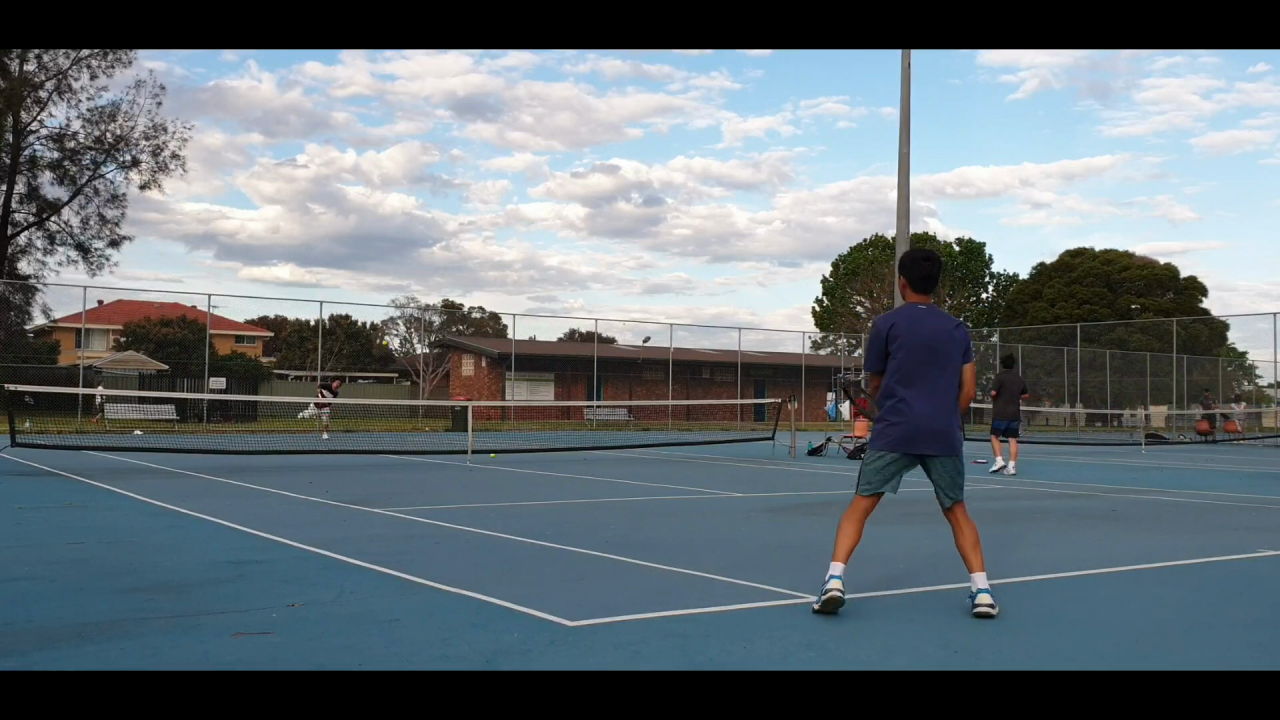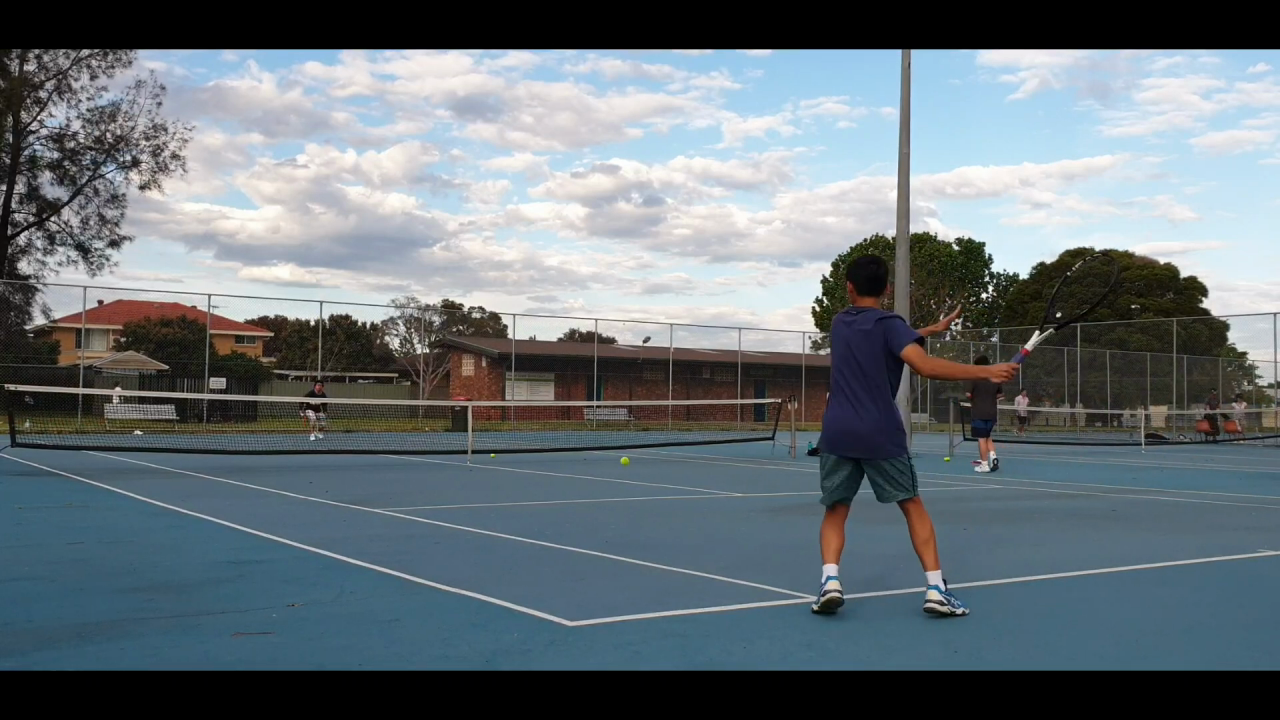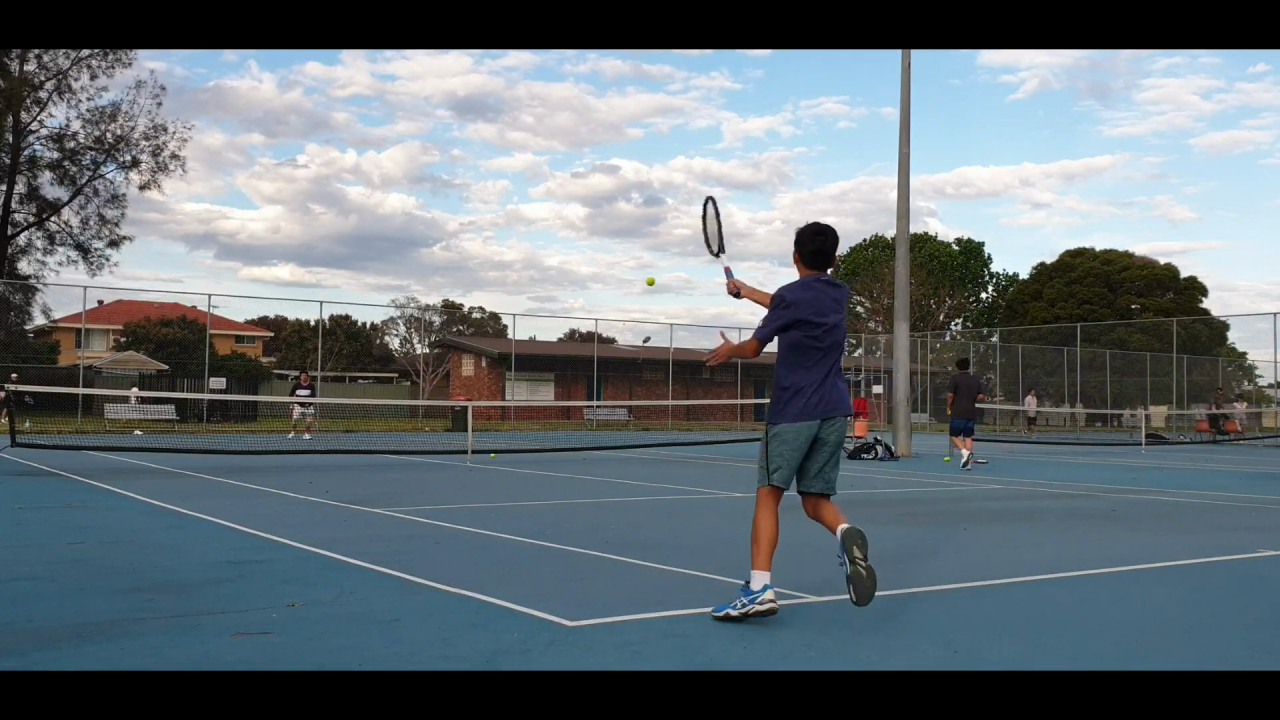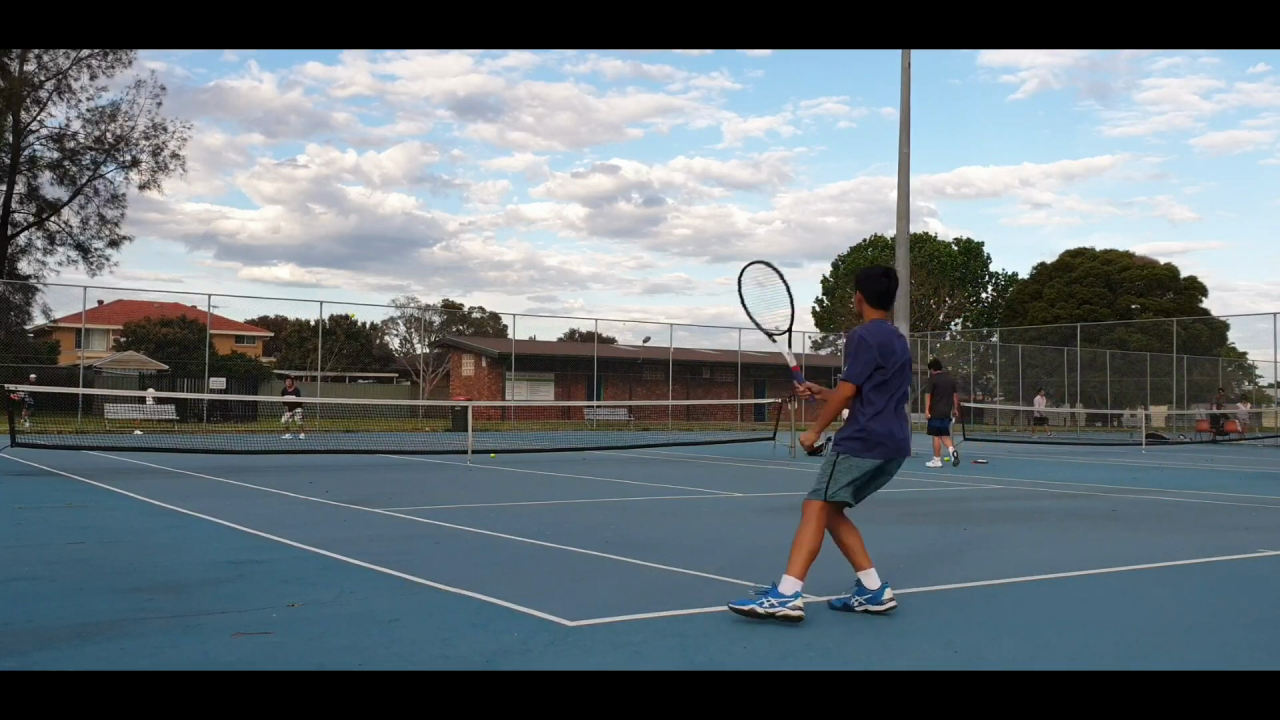
dt=0.5s
person 1, frame 1
left shoulder: (886, 324)
right shoulder: (957, 328)
left elbow: (874, 385)
right elbow: (968, 390)
left hip: (894, 432)
right hip: (943, 435)
left knee: (860, 506)
right knee: (956, 512)
left ankle: (834, 580)
right ankle: (981, 590)
person 1, frame 2
left shoulder: (839, 323)
right shoulder: (889, 323)
right elbow: (924, 364)
right wrist: (986, 372)
left hip: (837, 435)
right hip: (881, 436)
left knee: (834, 513)
right knee: (913, 508)
left ankle: (830, 580)
right ankle: (936, 589)
person 1, frame 3
left shoulder: (791, 295)
right shoulder: (840, 293)
left elbow: (752, 349)
left wrist: (726, 351)
right wrist: (744, 289)
left hip: (793, 410)
right hip: (833, 410)
left knee: (768, 495)
right knee: (816, 501)
left ankle: (759, 590)
right ankle: (845, 533)
person 1, frame 4
left shoulder: (864, 337)
right shoulder: (895, 339)
left elbow: (846, 391)
left wrist: (816, 430)
right wrist: (816, 394)
left hip: (866, 440)
right hip: (892, 445)
left knee: (815, 509)
right knee: (830, 511)
left ankle: (786, 593)
right ankle: (874, 589)
